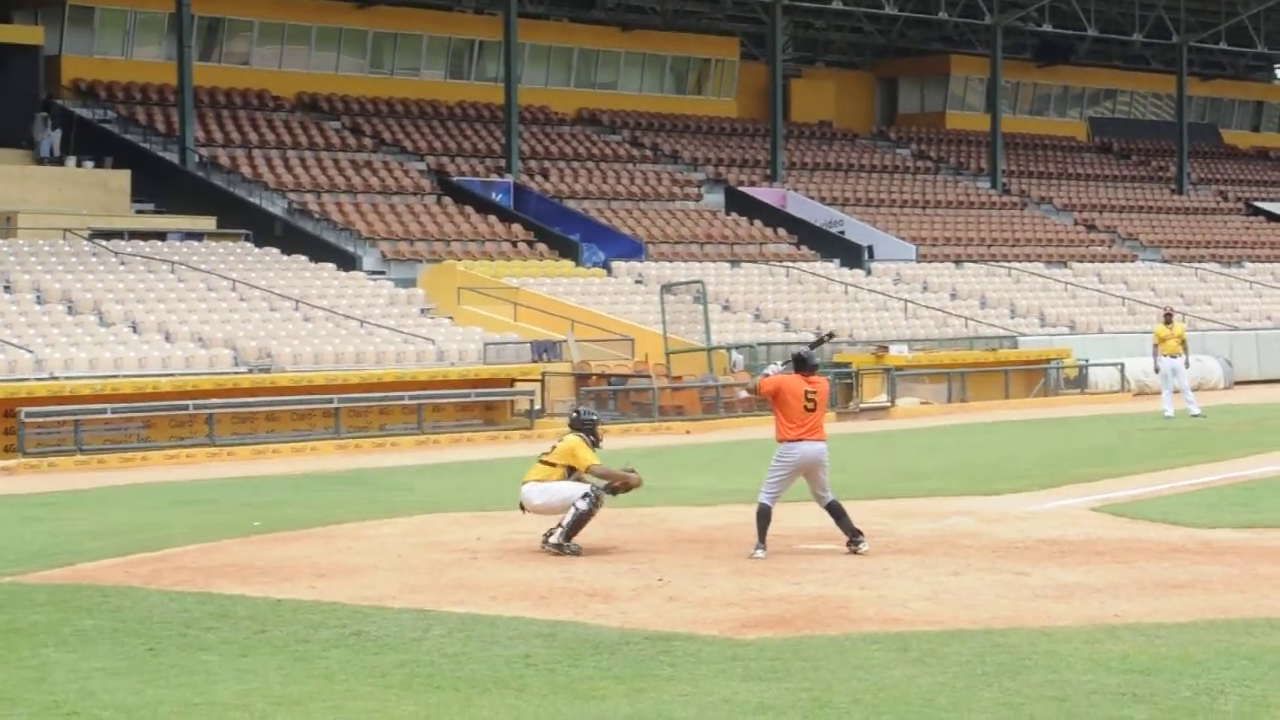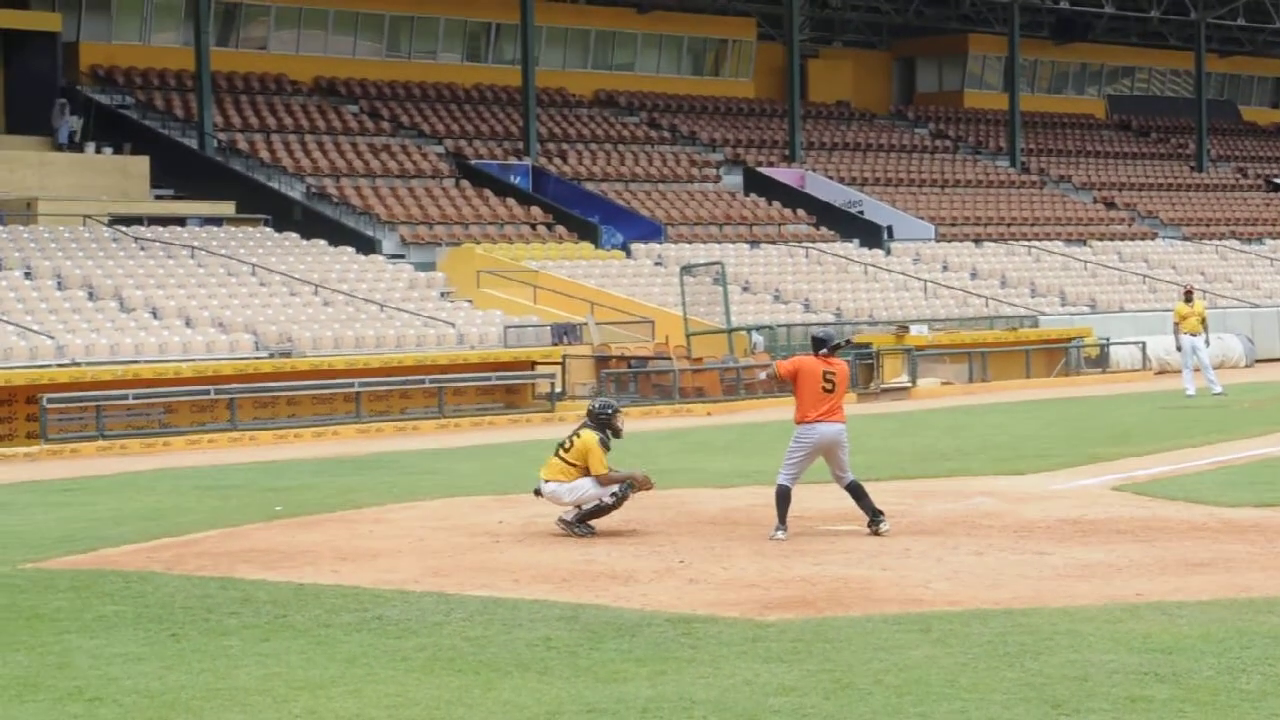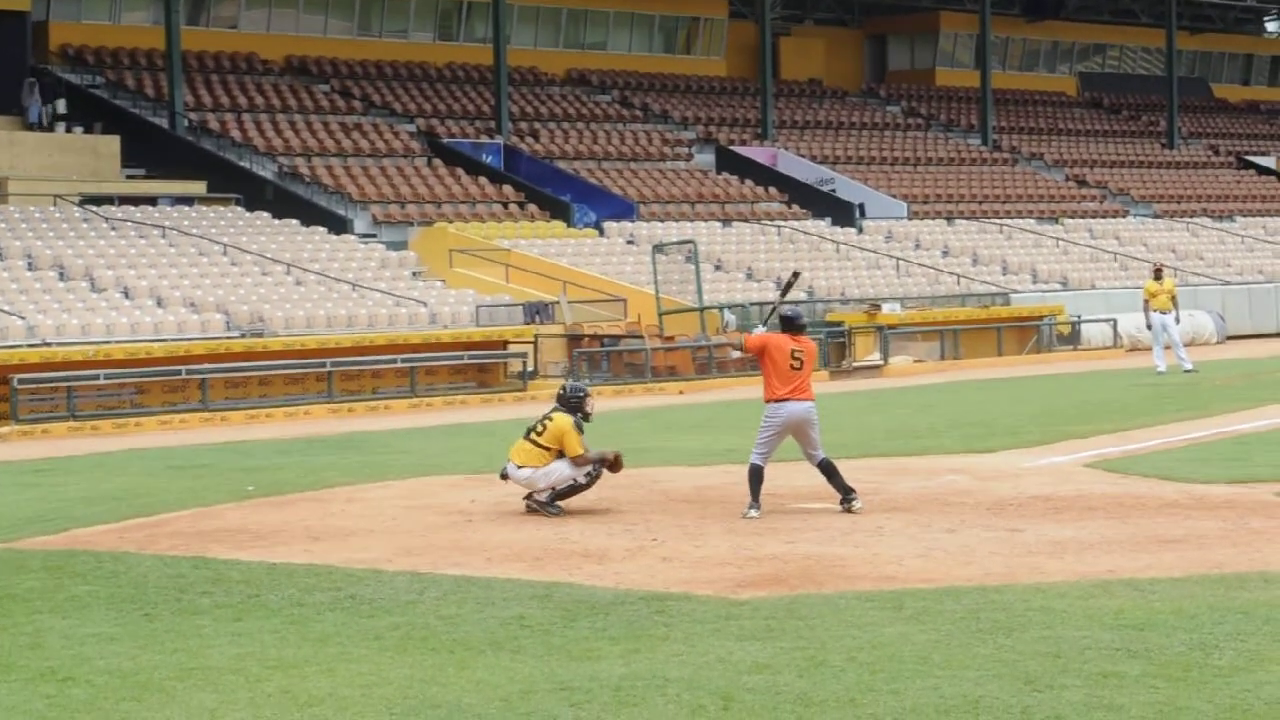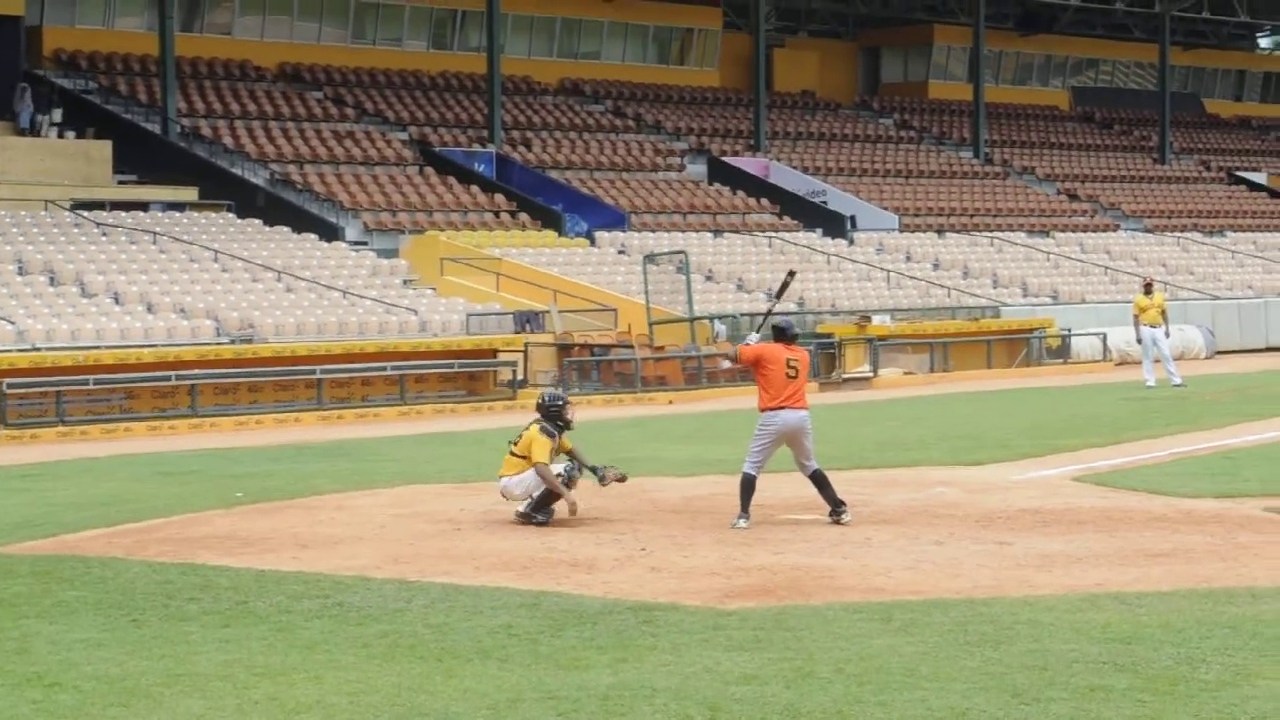
dt=0.7s
person 1, frame 1
left shoulder: (782, 382)
right shoulder: (824, 384)
left elbow: (751, 387)
left wrist: (768, 374)
left hip: (792, 449)
right hip: (818, 448)
left knee: (767, 497)
right knee: (825, 497)
left ankle: (760, 546)
right ankle: (857, 539)
person 1, frame 2
left shoulder: (801, 363)
right shoulder: (843, 367)
left elbow: (770, 373)
left wrist: (789, 363)
left hip: (809, 431)
right hip: (837, 429)
left knee: (785, 479)
right knee: (845, 477)
left ankle: (781, 528)
right ankle: (877, 520)
person 1, frame 3
left shoulder: (770, 340)
right shoulder: (811, 346)
left elbow: (739, 344)
left wrist: (758, 334)
left hip: (779, 409)
right hip: (806, 408)
left knee: (758, 457)
right knee: (817, 456)
left ankle: (754, 506)
right ankle: (850, 497)
person 1, frame 4
left shoulder: (764, 350)
right shoulder: (804, 355)
left elbow: (732, 355)
left wrist: (749, 342)
left hip: (774, 418)
right hip: (801, 416)
left knee: (751, 466)
right knee: (809, 466)
left ankle: (743, 516)
right ankle: (839, 510)
